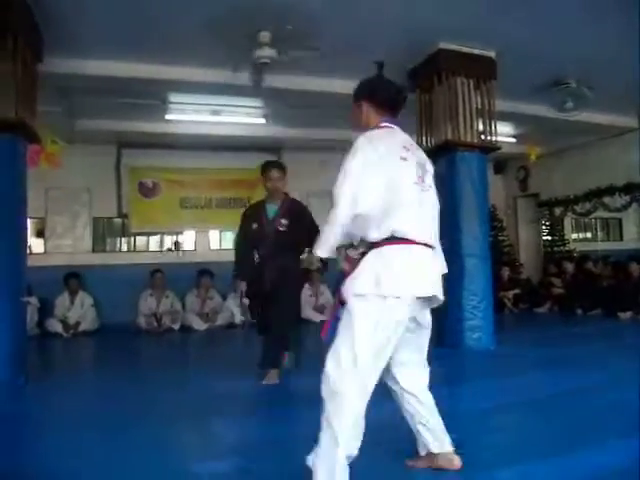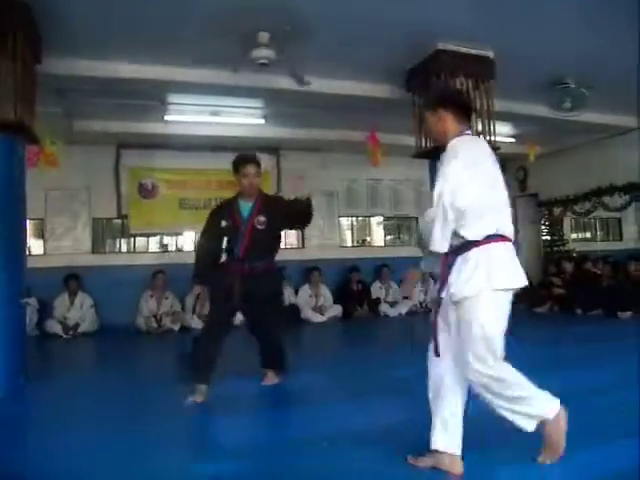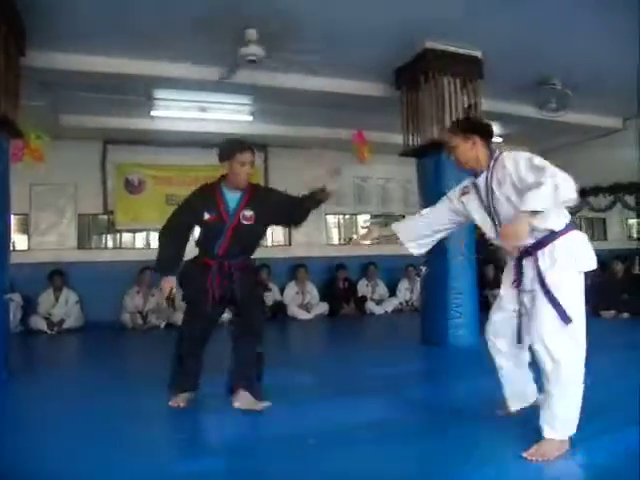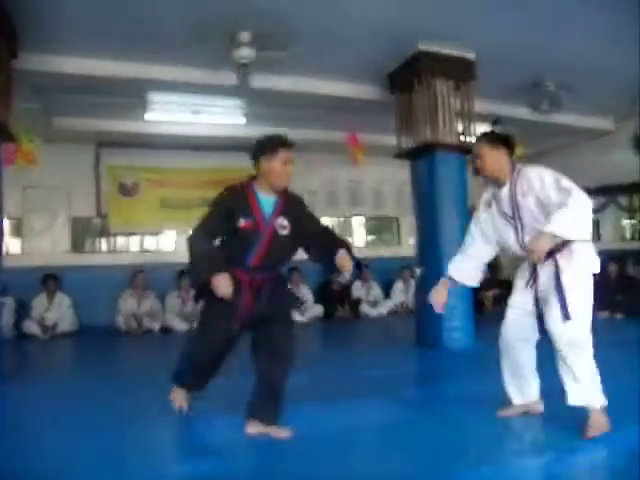
dt=0.3s
person 1, frame 1
left shoulder: (371, 143)
right shoulder: (416, 153)
left elbow: (356, 204)
left wrist: (328, 246)
left hip: (390, 266)
right hip: (420, 265)
left knee: (347, 372)
right knee: (406, 367)
person 1, frame 2
left shoulder: (461, 149)
right shoulder: (471, 152)
left elbow: (450, 204)
left wrist: (436, 247)
left hip: (482, 264)
right hip: (472, 265)
left knee: (479, 362)
right knee: (447, 356)
left ankle: (548, 413)
right ankle: (447, 450)
person 1, frame 3
left shoulder: (514, 163)
right shoulder: (469, 191)
left elbow: (557, 184)
right elbow: (434, 217)
left wrist: (521, 216)
right wrist: (389, 229)
left hip: (558, 254)
right hip: (524, 262)
left knee: (556, 343)
right knee: (501, 332)
left ankle: (557, 434)
right ankle: (524, 398)
person 1, frame 4
left shoulder: (536, 177)
right shoulder: (491, 201)
left elbow: (577, 202)
right elbow: (477, 246)
left wrist: (548, 235)
right wrist: (447, 282)
left hip: (569, 259)
right hip: (535, 267)
left knee: (569, 335)
right knee: (514, 334)
left ankle: (594, 407)
right ankle: (527, 398)
person 2, frame 1
left shoulder: (296, 209)
right shoulder: (252, 212)
left elbow: (313, 238)
right elbow: (243, 246)
right wrist: (242, 277)
left hip: (288, 274)
right hip: (261, 274)
left knee: (281, 321)
right knee: (261, 319)
left ankle: (273, 367)
right ankle: (280, 351)
person 2, frame 2
left shoulder: (274, 206)
right shoulder: (224, 210)
left elbow: (300, 218)
right elbow: (208, 245)
left wrist: (303, 201)
right wrist: (201, 280)
left hip: (262, 277)
right hip: (229, 276)
left knee: (268, 326)
right knee: (214, 328)
left ankle: (274, 369)
right ankle: (200, 384)
person 2, frame 3
left shoulder: (262, 198)
right shoulder: (203, 197)
left elbow: (295, 210)
right elbow: (173, 231)
left wrist: (320, 194)
right wrist: (168, 271)
left hip: (241, 274)
right hip: (206, 273)
left knee: (250, 330)
right knee: (193, 333)
left ankle: (244, 391)
right ankle: (183, 389)
person 2, frame 4
left shoulder: (293, 205)
right shoulder: (234, 198)
left elbow: (319, 238)
right elbow: (202, 238)
left wrist: (340, 252)
right wrist: (214, 273)
left hip: (269, 290)
right hip: (230, 288)
left knee: (278, 351)
right knee: (210, 345)
left ankle: (261, 418)
right ankle: (184, 385)
